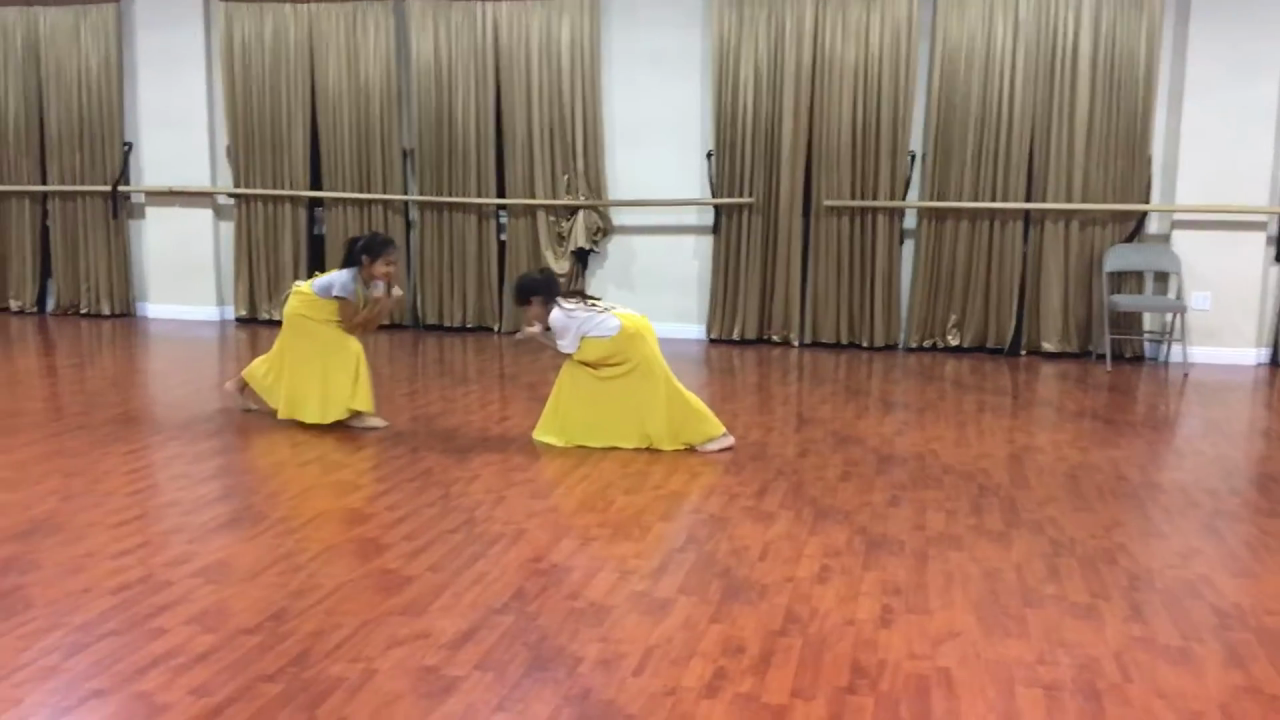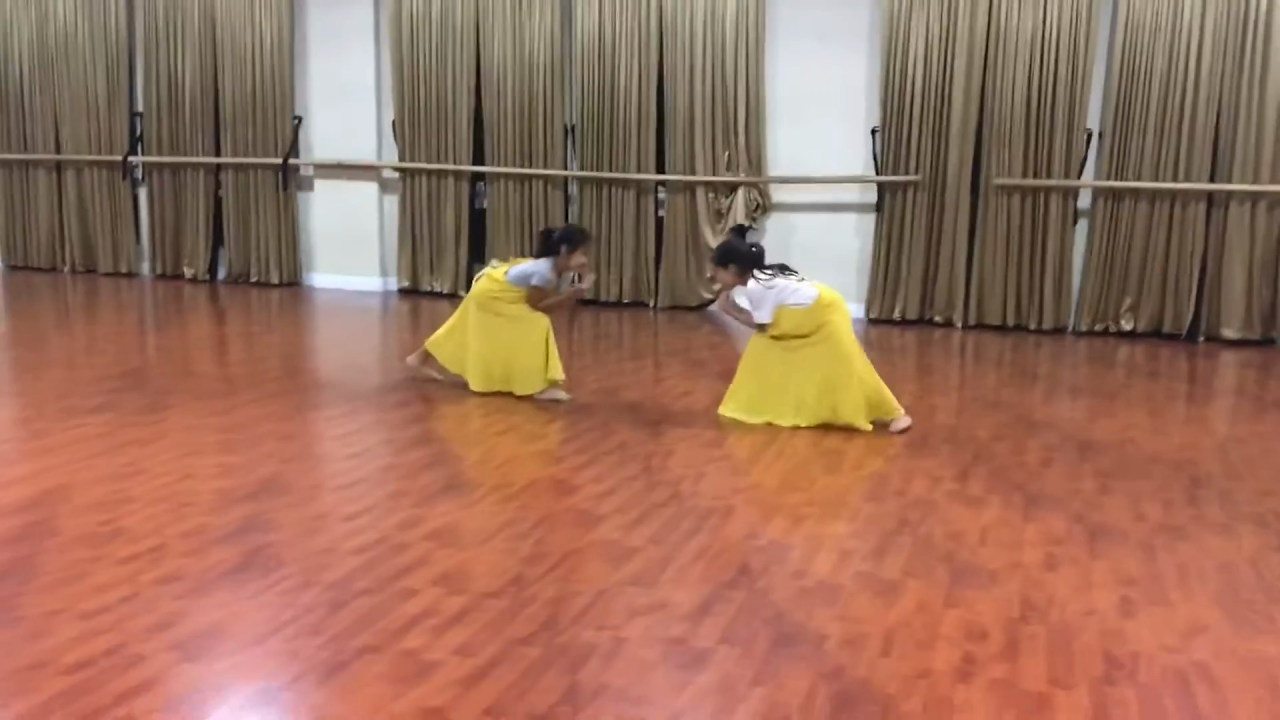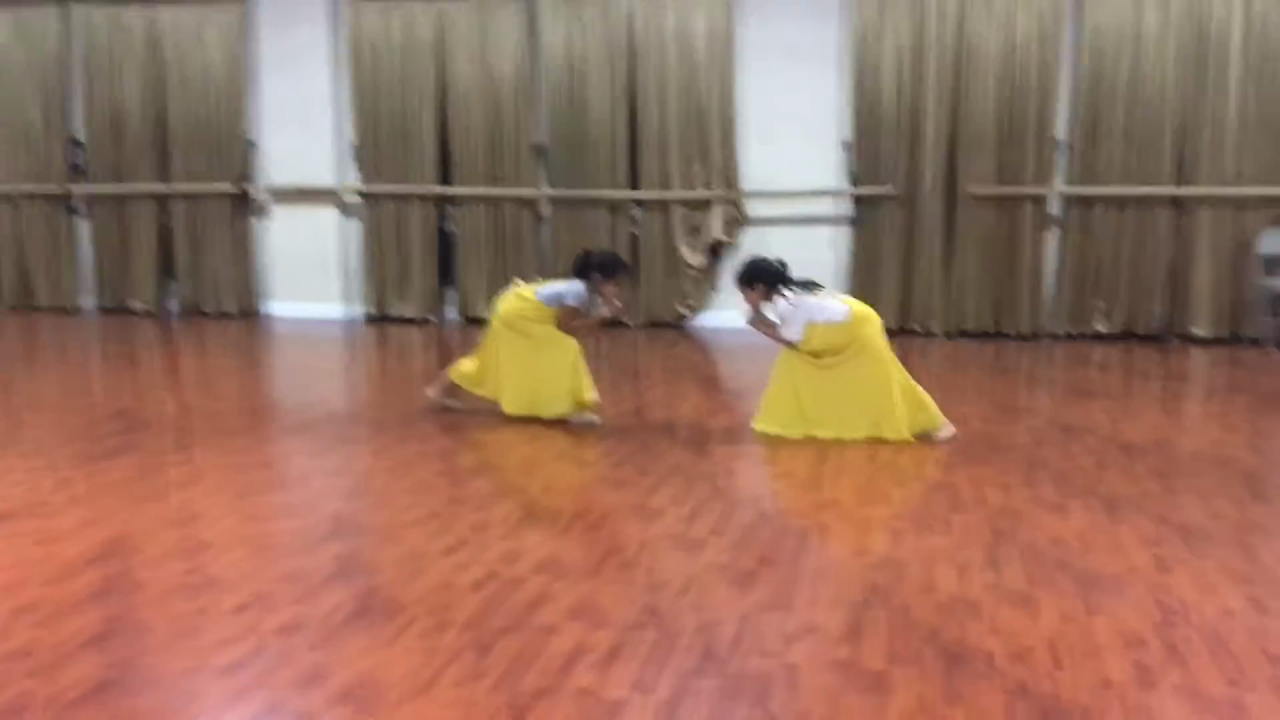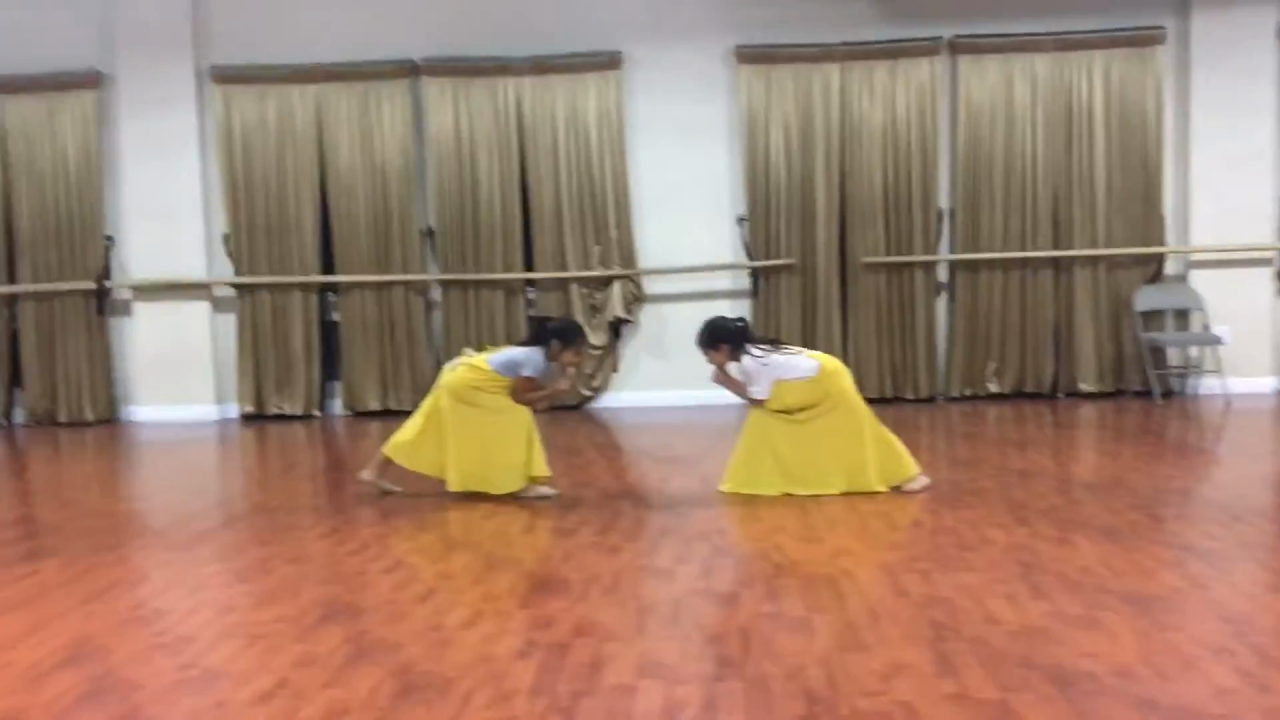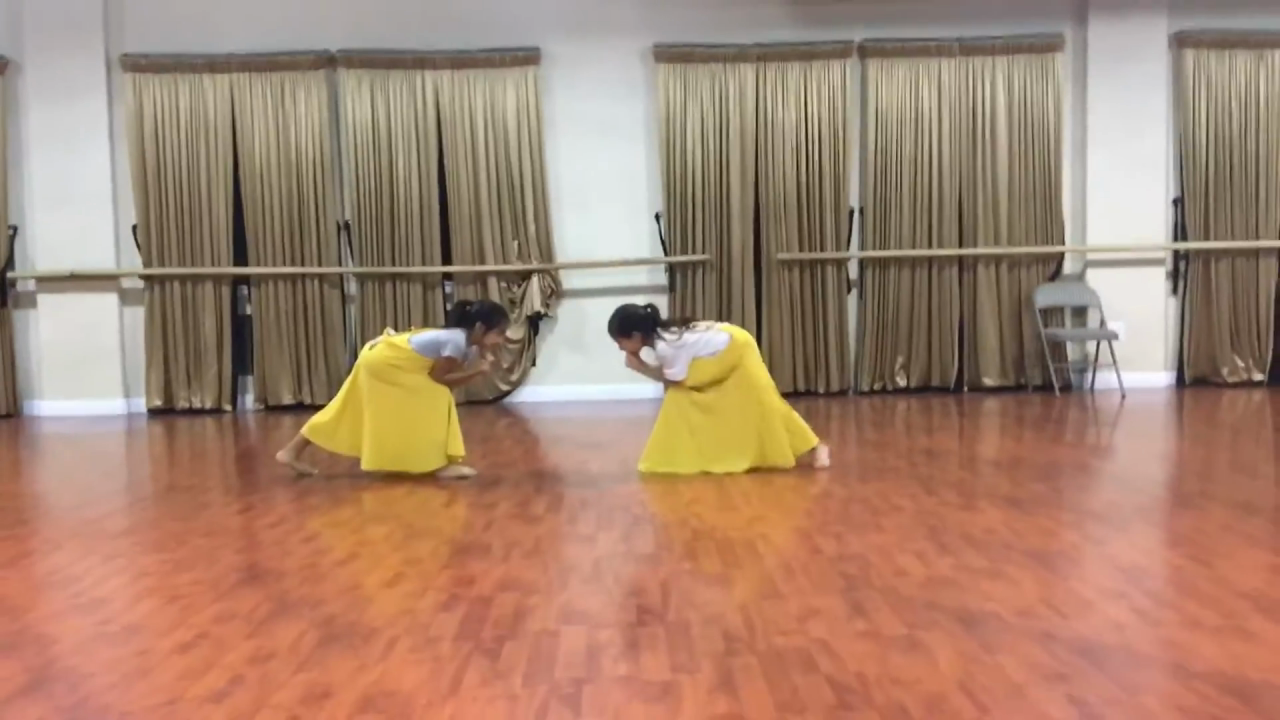
dt=1s
person 1, frame 1
left shoulder: (557, 317)
right shoulder: (564, 304)
left elbow: (569, 351)
right elbow: (572, 341)
left wrist: (538, 335)
right wrist: (542, 332)
left hip: (630, 337)
right hip: (623, 335)
left knee: (660, 389)
right knee: (576, 372)
left ankle: (713, 435)
right ankle: (575, 428)
person 1, frame 2
left shoulder: (755, 286)
right shoulder: (759, 277)
left elbow: (761, 325)
right elbow: (766, 321)
left wrist: (730, 309)
right wrist: (732, 306)
left hip: (825, 312)
right hip: (808, 317)
left knee: (846, 364)
right knee: (764, 346)
left ankle: (893, 415)
person 1, frame 3
left shoulder: (784, 304)
right shoulder: (788, 293)
left elbow: (792, 341)
right elbow: (794, 333)
left wrist: (760, 325)
right wrist: (763, 321)
left hip: (857, 326)
right hip: (842, 330)
left knee: (885, 377)
right knee: (793, 360)
left ankle: (936, 424)
person 1, frame 4
left shoulder: (750, 362)
right shoulder: (751, 353)
left elbow: (758, 400)
right elbow: (757, 393)
left wrist: (726, 381)
right wrist: (728, 378)
left hip: (826, 379)
right hip: (811, 383)
left knee: (858, 429)
right knee: (762, 420)
left ankle: (908, 475)
right ankle: (762, 476)
person 1, frame 5
left shoulder: (666, 346)
right shoulder: (660, 334)
left elbow: (675, 381)
right elbow: (670, 374)
left wrist: (640, 367)
right wrist: (641, 365)
left hip: (736, 350)
right hip: (719, 358)
left knee: (764, 403)
right knee: (680, 399)
left ankle: (812, 448)
right ankle: (682, 455)
person 2, frame 1
left shoulder: (376, 283)
right shoulder: (346, 281)
left elbow: (368, 325)
right elbow: (350, 325)
left wrist: (389, 303)
right wrist: (376, 303)
left hip: (313, 314)
right hip: (304, 313)
left knee: (284, 358)
right knee: (347, 351)
left ankle: (239, 385)
right ankle: (354, 413)
person 2, frame 2
left shoulder: (564, 272)
right shoulder: (544, 272)
left elbow: (557, 303)
right elbow: (536, 306)
left wrist: (578, 291)
right wrist: (569, 294)
left hip: (490, 292)
right hip: (490, 293)
left knee: (464, 332)
right knee: (537, 325)
left ankle: (420, 358)
right ankle: (540, 386)
person 2, frame 3
left shoulder: (591, 294)
right shoulder: (578, 292)
left elbow: (581, 322)
right elbow: (566, 327)
left wrist: (603, 314)
right wrist: (599, 316)
left hip: (514, 310)
right hip: (517, 314)
left knee: (486, 358)
right knee: (564, 349)
left ankle: (442, 389)
right ankle: (570, 408)
person 2, frame 4
left shoulder: (542, 359)
right shoulder: (535, 360)
left elbow: (536, 400)
right elbow: (519, 399)
left wrist: (557, 386)
right wrist: (555, 389)
left hip: (459, 380)
right hip: (466, 384)
left knee: (424, 430)
right knee: (516, 421)
left ankle: (375, 470)
right ankle: (522, 483)
person 2, frame 5
left shoulder: (468, 345)
right shoulder: (457, 342)
left elbow: (450, 376)
right elbow: (437, 379)
left wrist: (478, 368)
right wrist: (476, 371)
left hip: (379, 359)
right hip: (384, 362)
left knee: (344, 412)
right knee: (435, 401)
left ankle: (292, 451)
right ankle: (441, 464)
